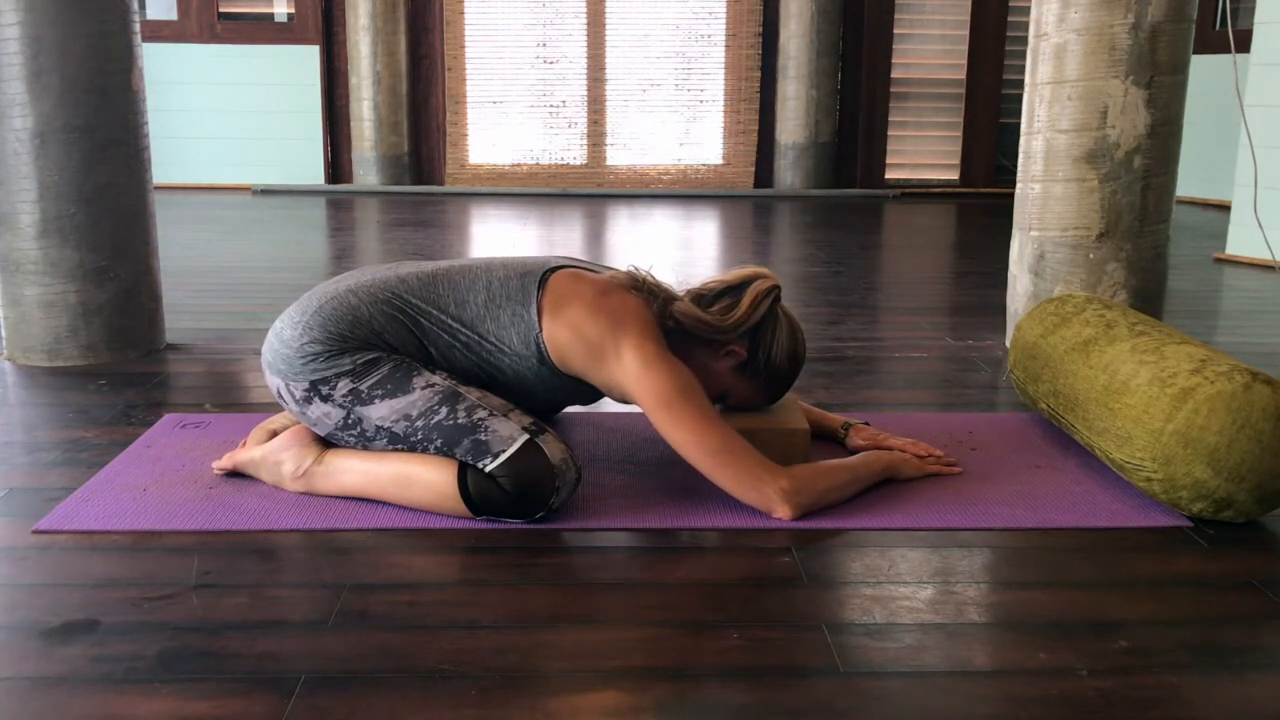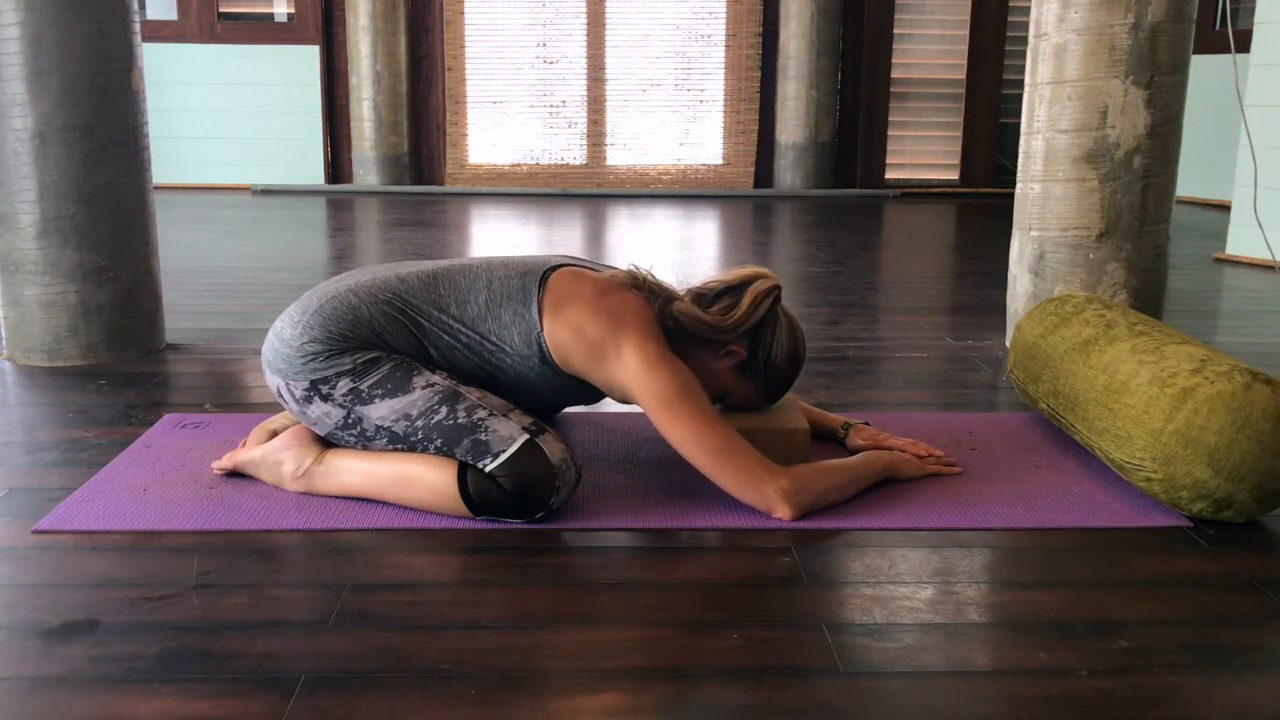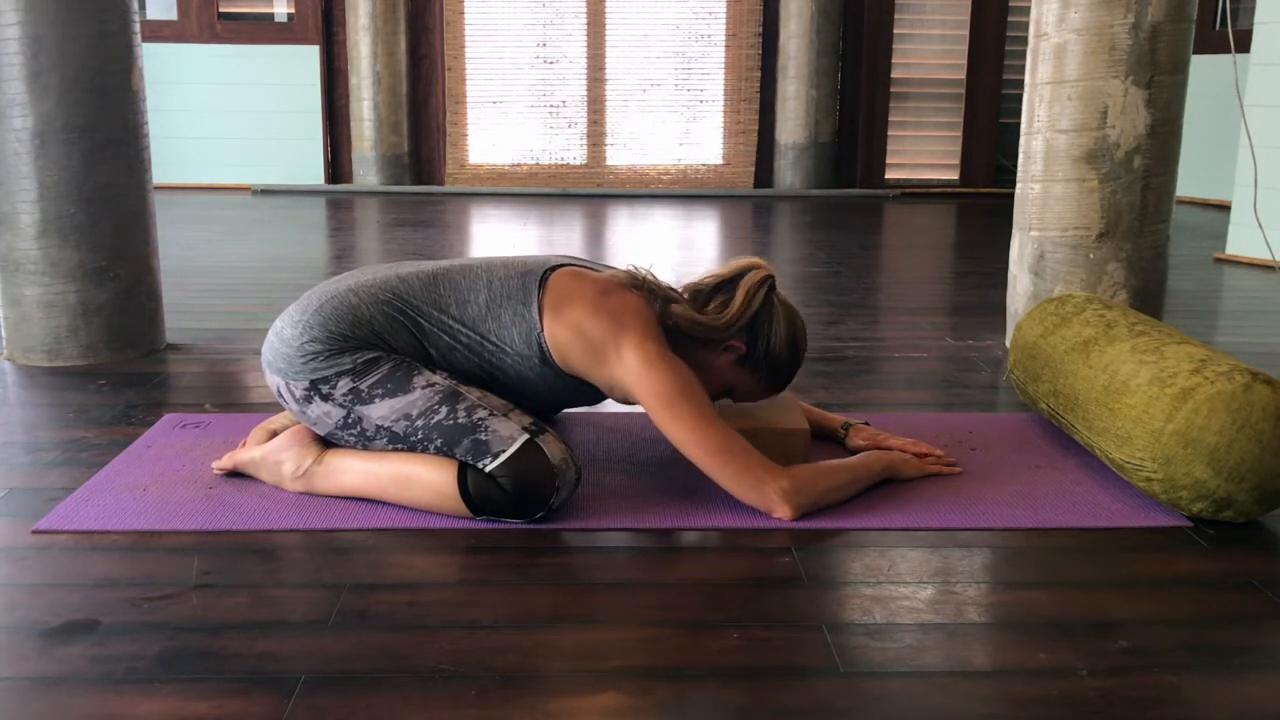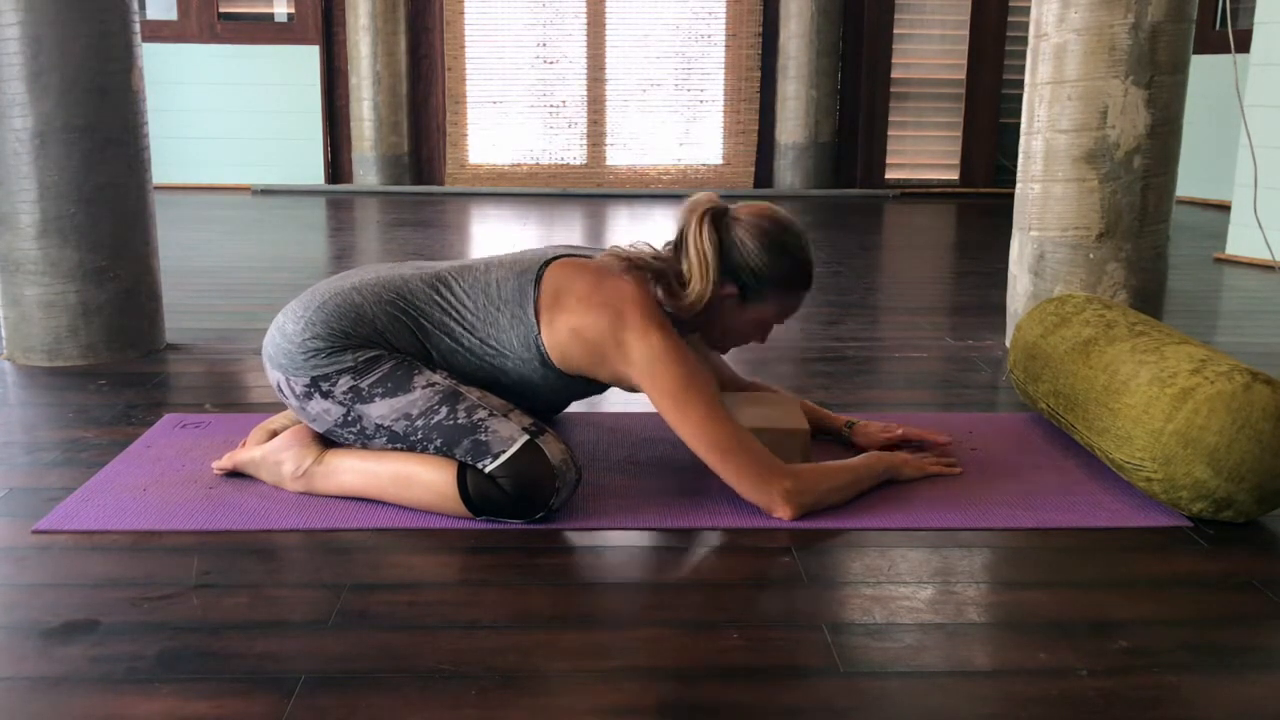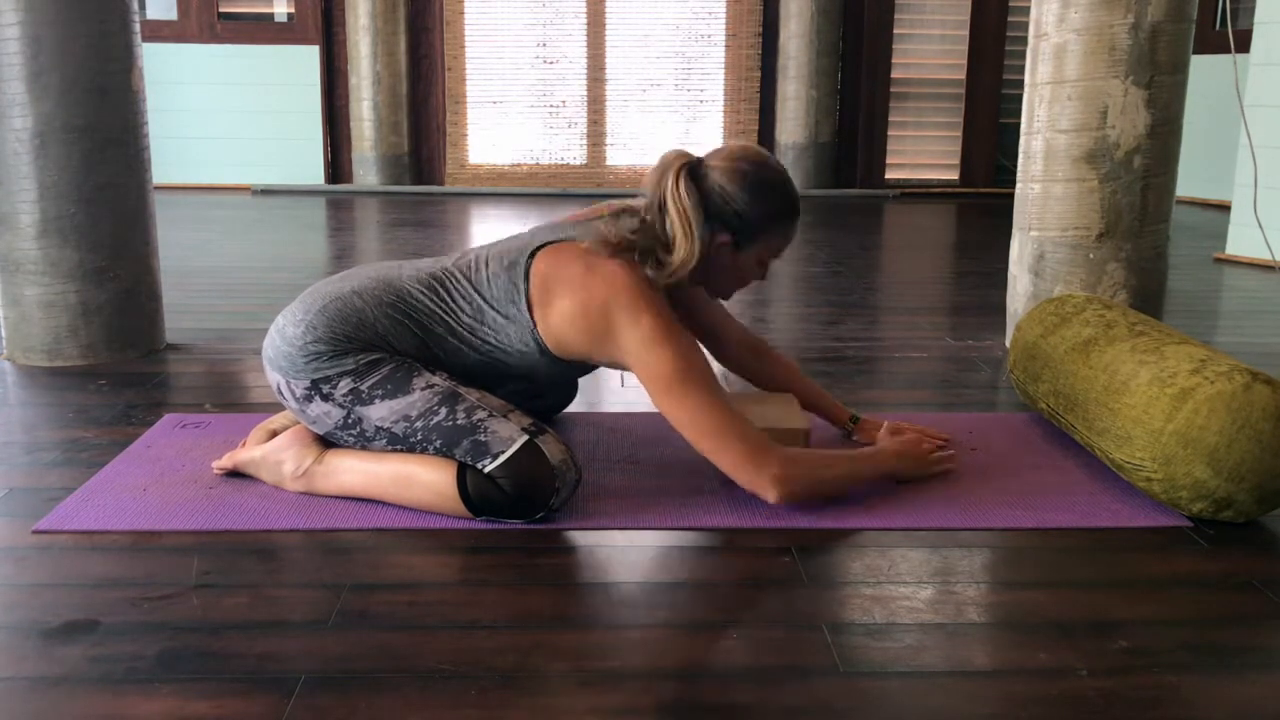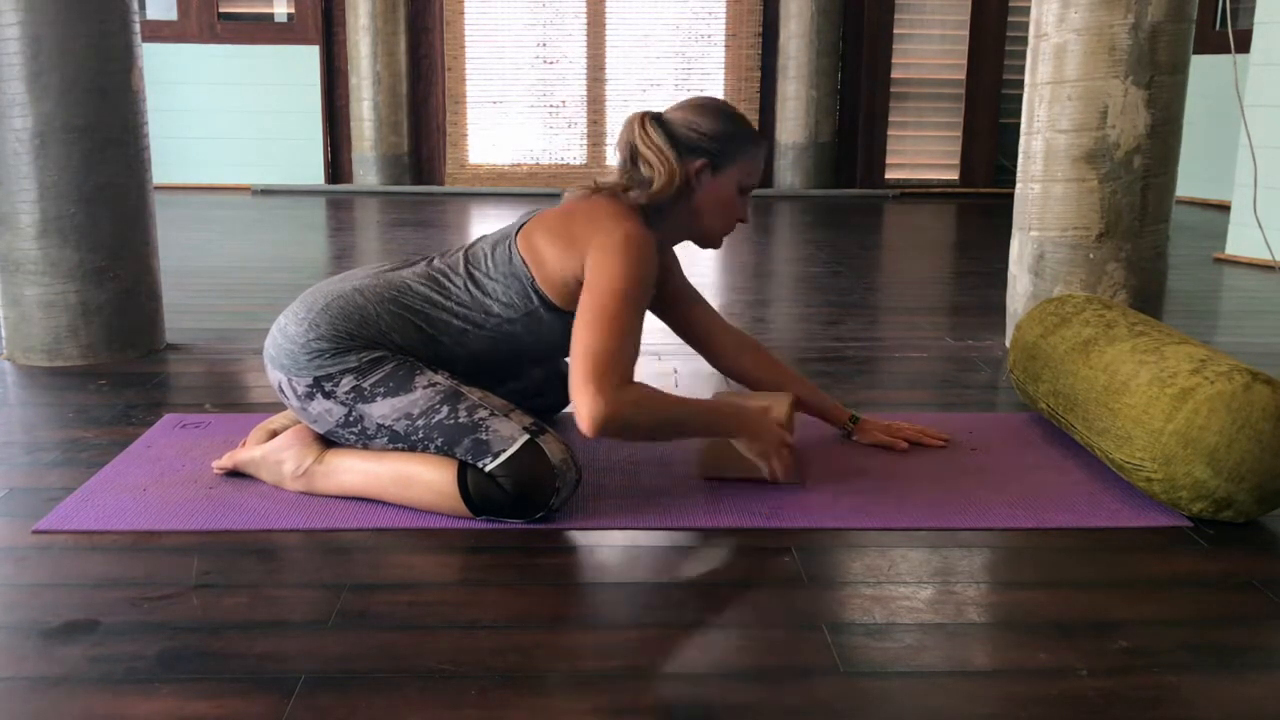
dt=0.1s
person 1, frame 1
left shoulder: (653, 310)
right shoulder: (643, 353)
left elbow: (748, 400)
right elbow: (780, 497)
left wrist: (846, 428)
right wrist: (883, 466)
left hip: (359, 311)
right hip: (321, 348)
left knee: (533, 411)
right knee: (535, 476)
left ankle: (322, 421)
right ankle: (307, 463)
person 1, frame 2
left shoulder: (652, 308)
right shoulder: (644, 353)
left elbow: (750, 398)
right elbow: (781, 497)
left wrist: (847, 429)
right wrist: (883, 466)
left hip: (360, 308)
right hip: (323, 348)
left knee: (531, 411)
right knee: (535, 477)
left ankle: (322, 421)
right ankle: (307, 464)
person 1, frame 3
left shoulder: (654, 302)
right shoulder: (644, 349)
left elbow: (719, 409)
right elbow: (780, 496)
left wrist: (843, 431)
right wrist: (877, 472)
left hip: (363, 314)
right hip: (322, 351)
left knee: (539, 418)
right knee: (538, 480)
left ankle: (323, 432)
right ankle: (309, 467)
person 1, frame 4
left shoulder: (651, 281)
right shoulder: (649, 338)
left elbow: (737, 389)
right elbow: (782, 496)
left wrist: (849, 428)
right wrist: (887, 466)
left hip: (362, 307)
right hip: (324, 343)
left knee: (545, 403)
right knee: (535, 479)
left ankle: (323, 418)
right ankle: (307, 463)
person 1, frame 5
left shoulder: (646, 246)
right shoulder: (631, 302)
left elbow: (745, 350)
right elbow: (776, 483)
left wrist: (856, 423)
right wrist: (882, 461)
left hip: (365, 306)
right hip: (322, 351)
left knee: (539, 400)
right knee: (539, 477)
left ankle: (326, 426)
right ankle: (305, 465)
person 1, frame 6
left shoulder: (634, 223)
right shoulder: (624, 240)
left elbow: (725, 344)
right elbow: (601, 408)
left wrist: (848, 421)
right wrist: (736, 421)
left hip: (364, 315)
right hip: (324, 345)
left knee: (544, 392)
right knee: (536, 477)
left ankle: (324, 417)
right ankle: (304, 462)
